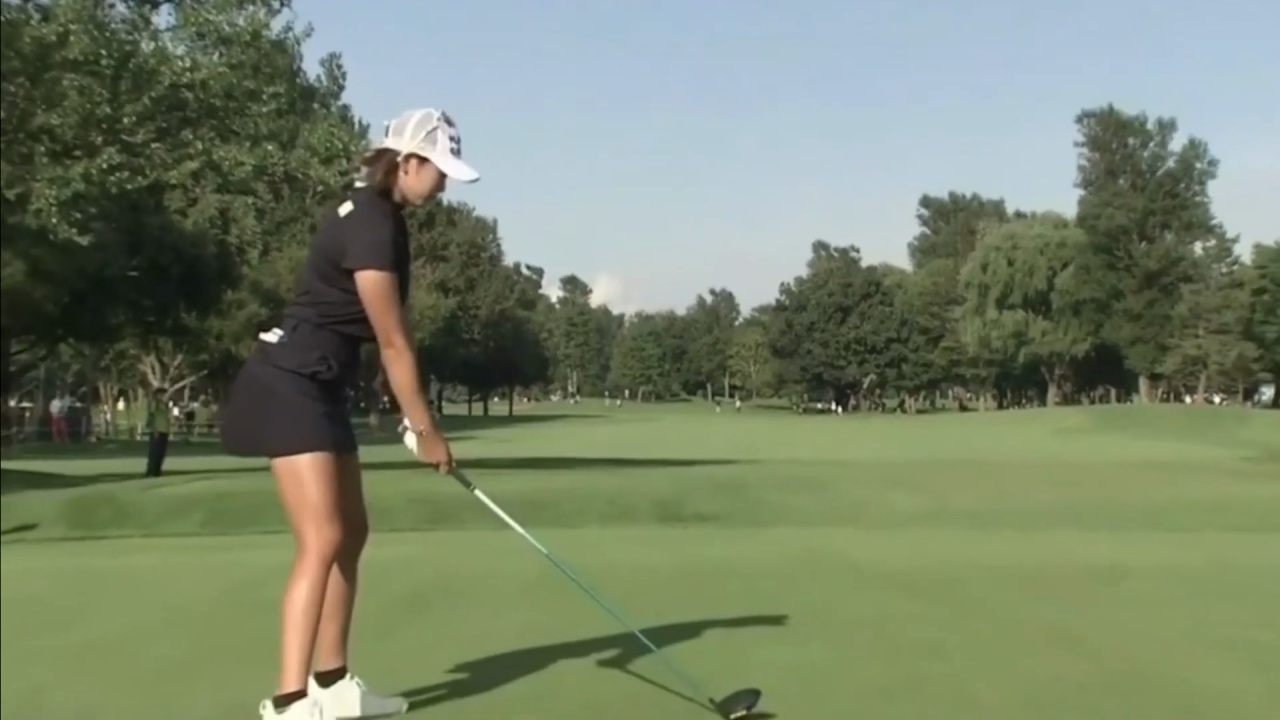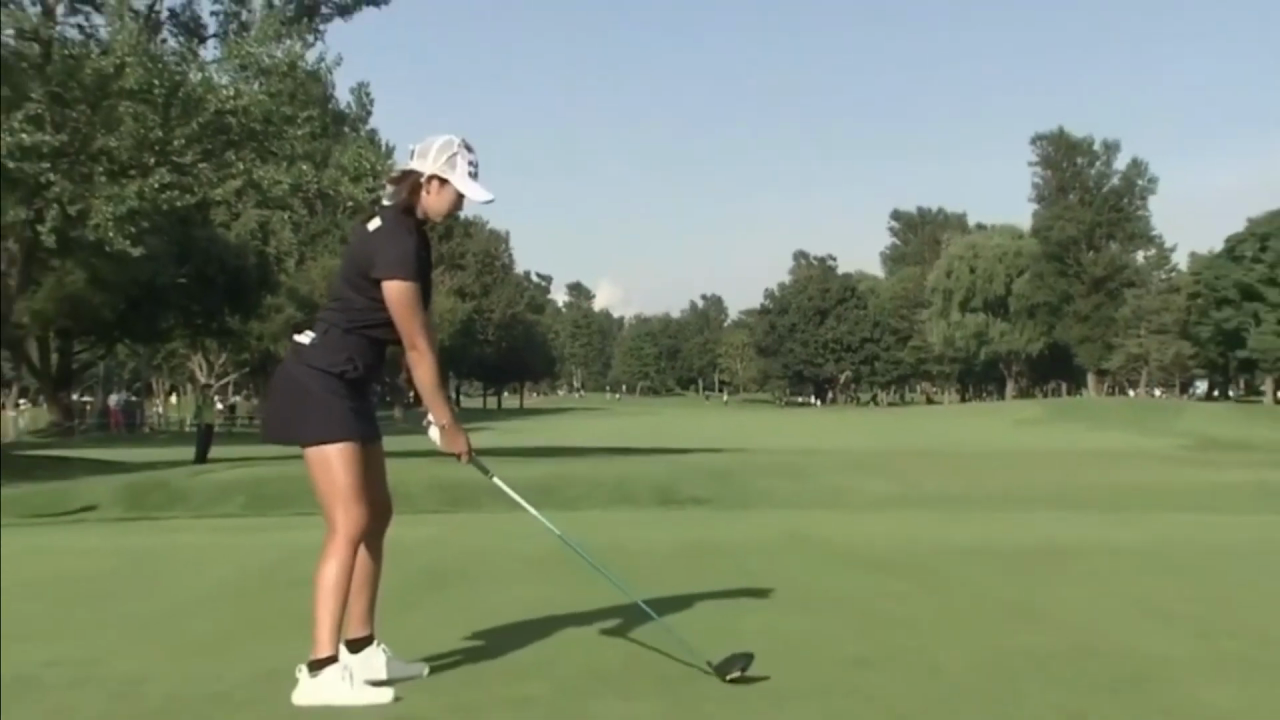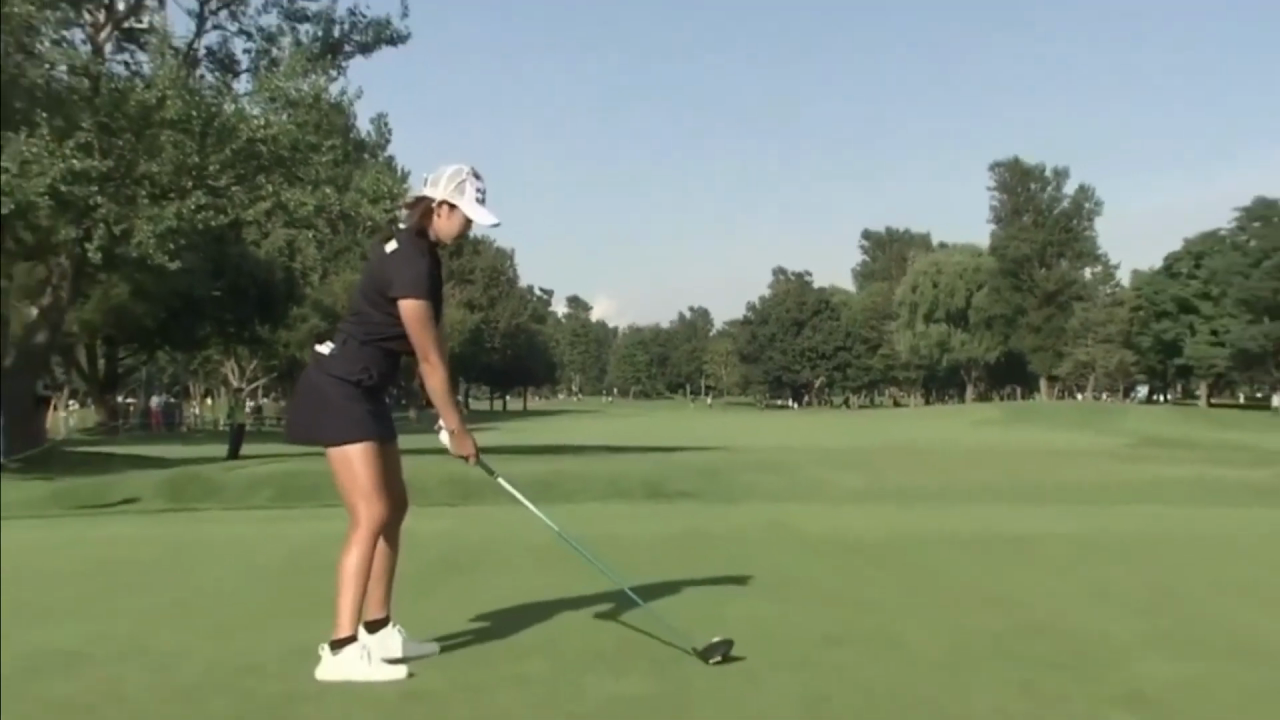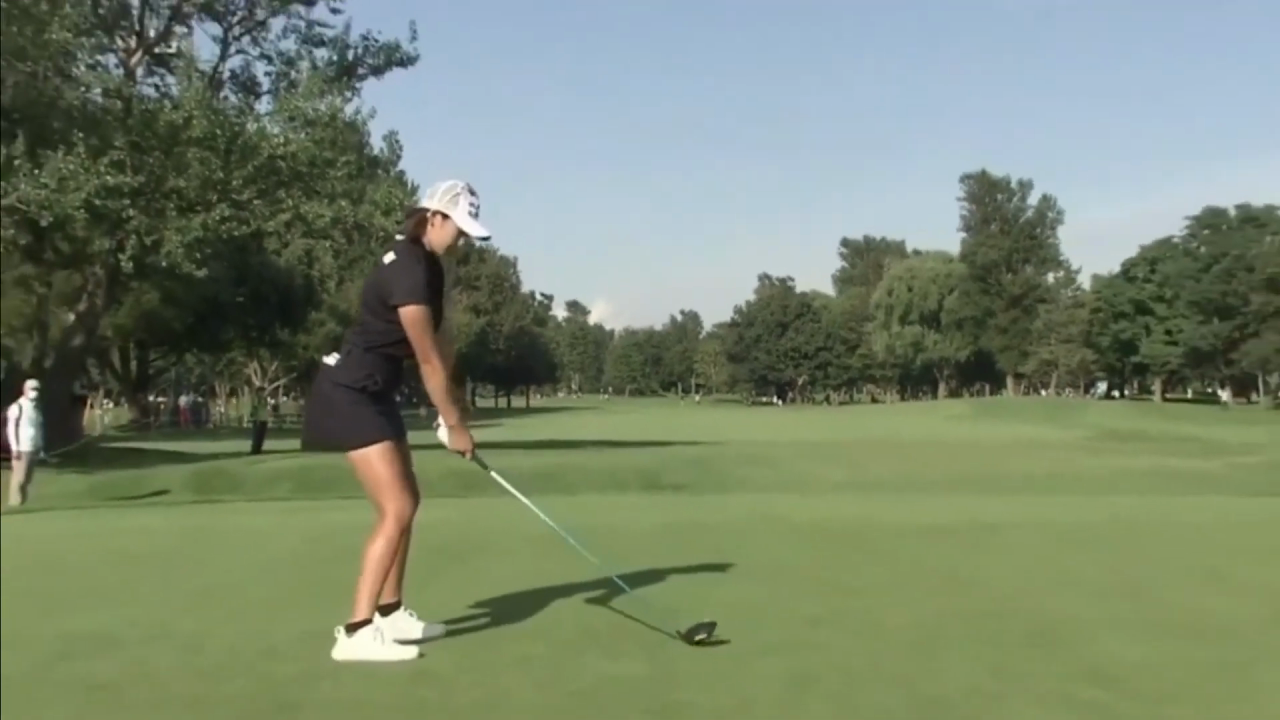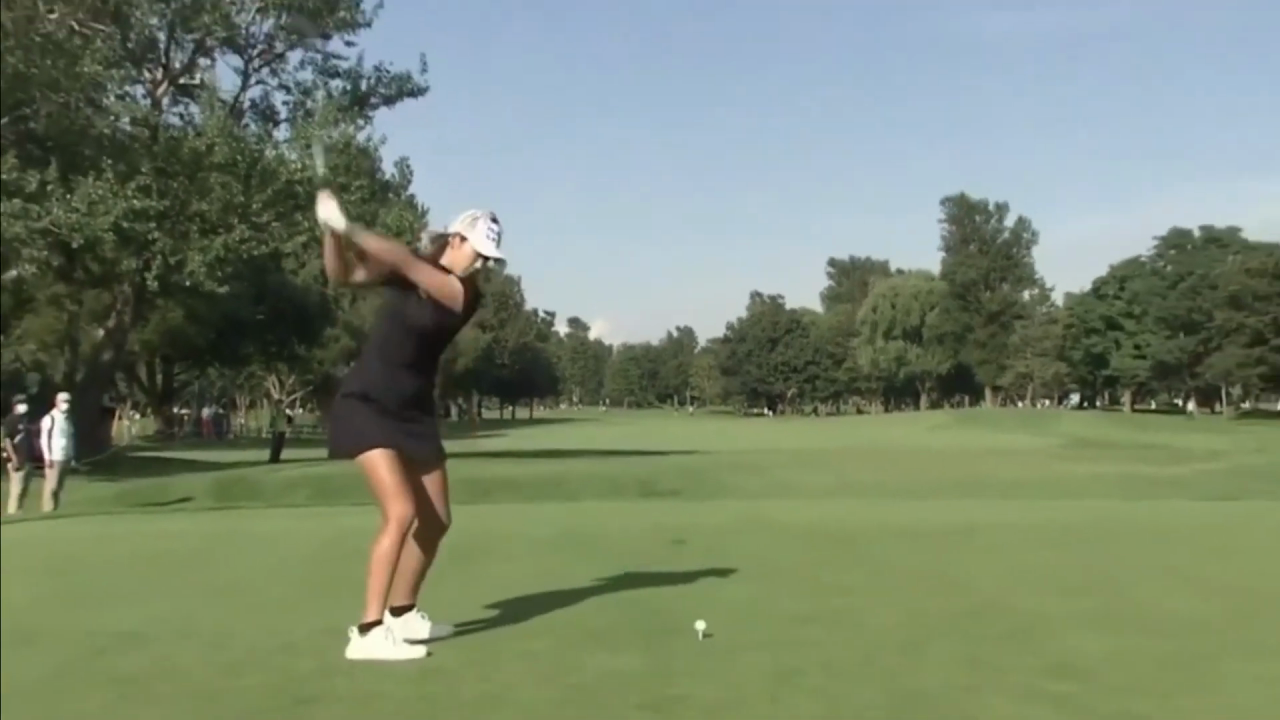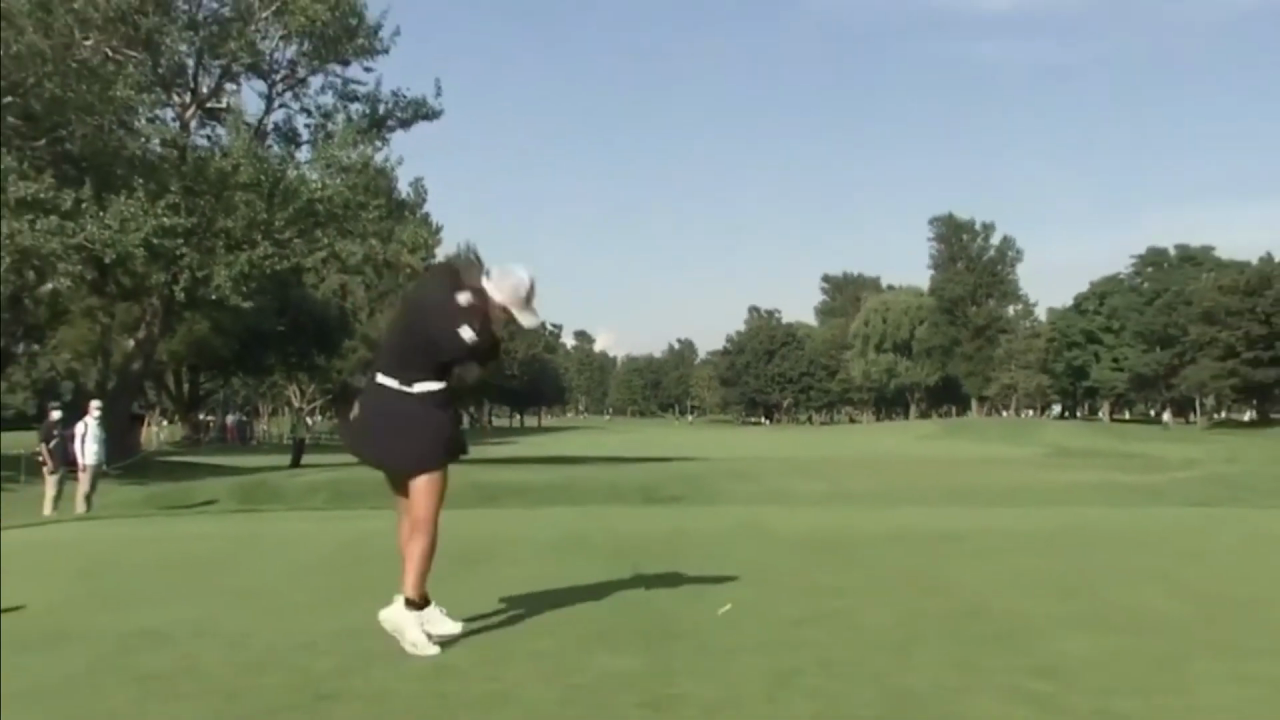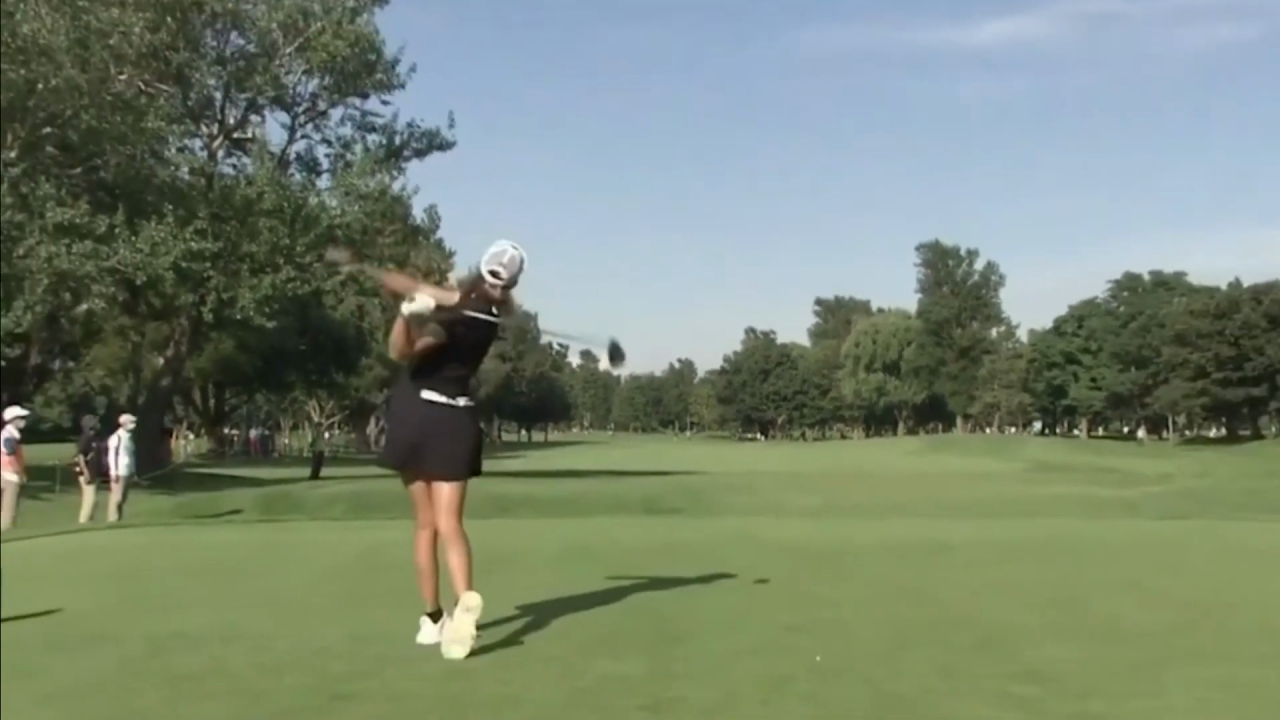
dt=0.5s
person 1, frame 1
left shoulder: (379, 216)
right shoulder: (371, 226)
left elbow: (391, 335)
right elbow: (393, 343)
left wrist: (416, 419)
right wrist: (426, 430)
left hip: (318, 386)
right hip: (290, 386)
left knee: (350, 532)
right knee: (322, 542)
person 1, frame 2
left shoulder: (403, 230)
right shoulder: (396, 240)
left elbow: (416, 337)
right elbow: (417, 345)
left wrist: (439, 414)
right wrist: (447, 423)
left hip: (345, 384)
right hip: (320, 382)
left knee: (375, 514)
right knee: (350, 523)
left ankle: (360, 651)
right ankle: (321, 671)
person 1, frame 3
left shoulder: (419, 252)
right shoulder: (410, 261)
left elbow: (432, 349)
right elbow: (429, 358)
left wrist: (450, 418)
right wrist: (457, 428)
left hip: (363, 390)
right hip: (340, 389)
left knee: (393, 507)
right knee: (371, 516)
left ankle: (377, 631)
right ankle: (341, 650)
person 1, frame 4
left shoulder: (429, 266)
right shoulder: (406, 270)
left elbow: (441, 346)
right elbow: (428, 360)
left wrist: (450, 413)
right wrist: (455, 423)
left hip: (373, 395)
right hip: (348, 395)
left knee: (406, 502)
right knee: (396, 510)
left ankle: (389, 613)
person 1, frame 5
left shoulder: (467, 294)
right shoulder: (408, 267)
left elbow: (407, 262)
right elbow: (341, 272)
left wrist: (350, 227)
left hip: (415, 414)
right hip: (365, 405)
left knee: (436, 520)
right knee: (402, 514)
left ankle: (401, 613)
person 1, frame 6
left shoulder: (443, 277)
right shoulder: (479, 338)
left hip: (377, 402)
right hip: (421, 411)
left knee: (408, 512)
right knee: (424, 519)
left ankle: (420, 607)
right ankle: (408, 607)
person 1, frame 7
left shoulder: (464, 315)
right shoulder: (488, 309)
left elbow: (400, 352)
right elbow: (427, 293)
left wrist: (408, 313)
right wrist: (371, 270)
left hip: (419, 415)
right hip: (456, 422)
left knee: (425, 525)
right knee: (448, 524)
left ankle: (433, 619)
right ankle: (465, 602)
